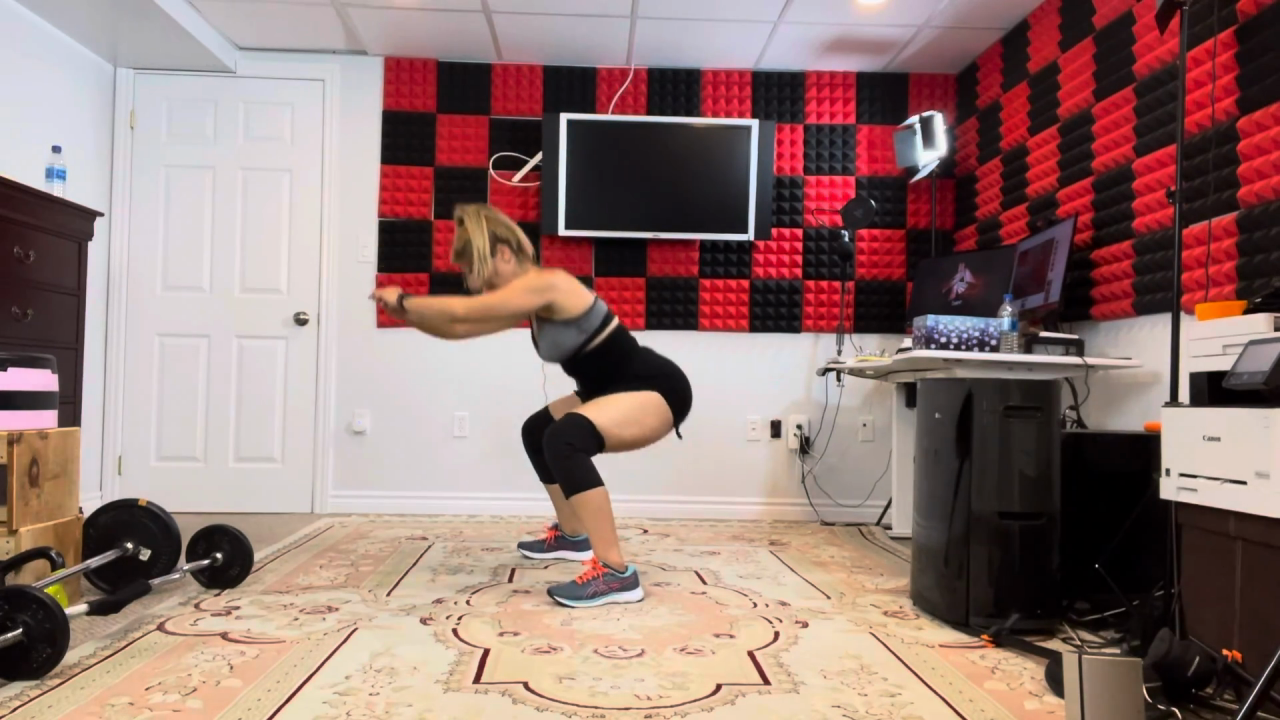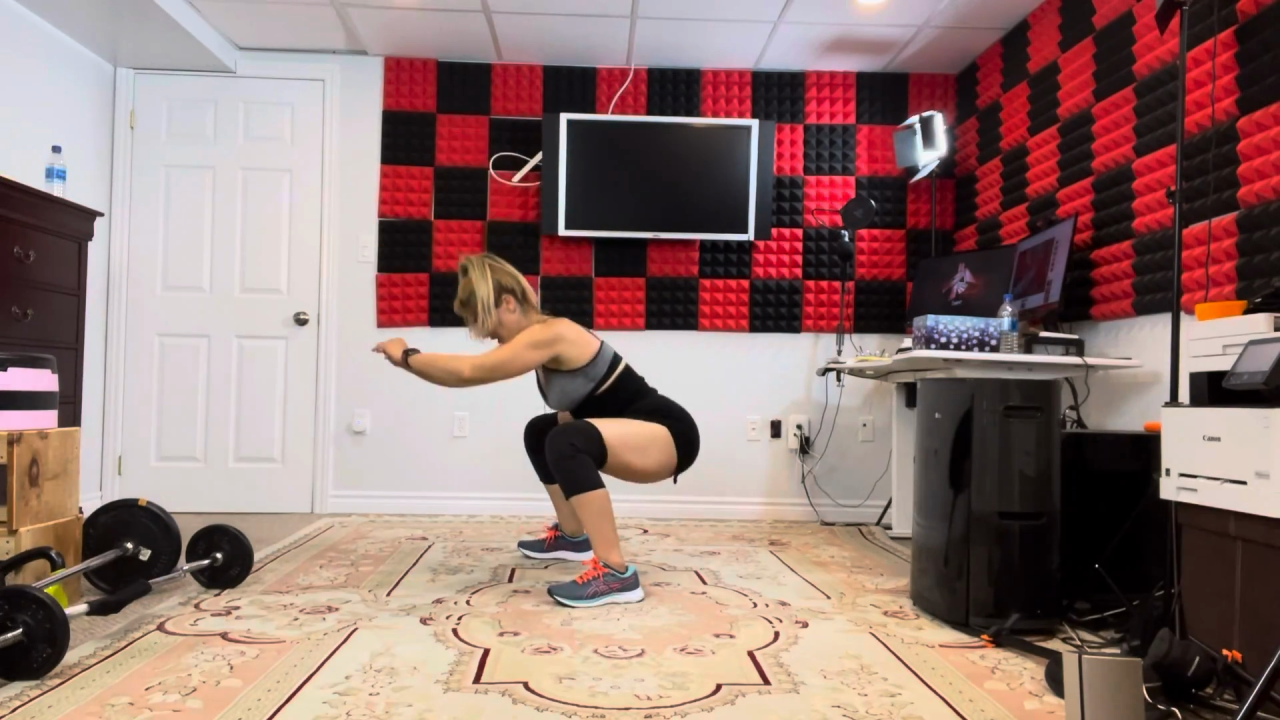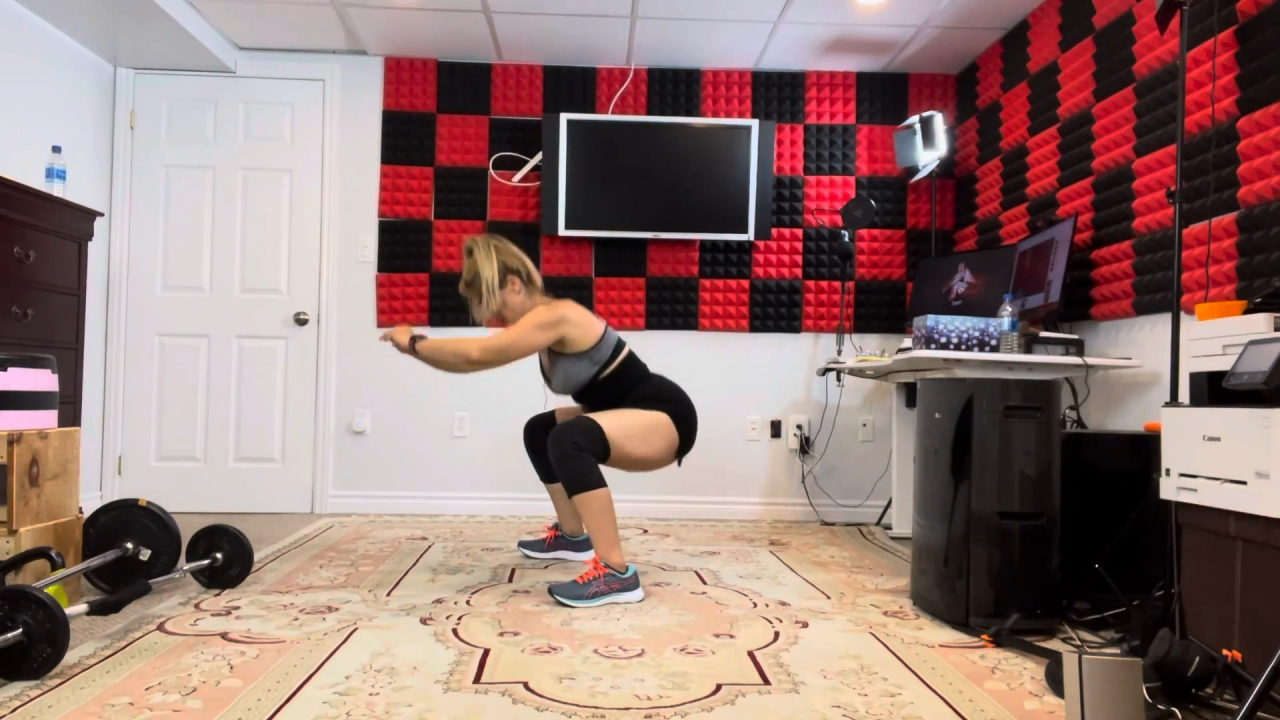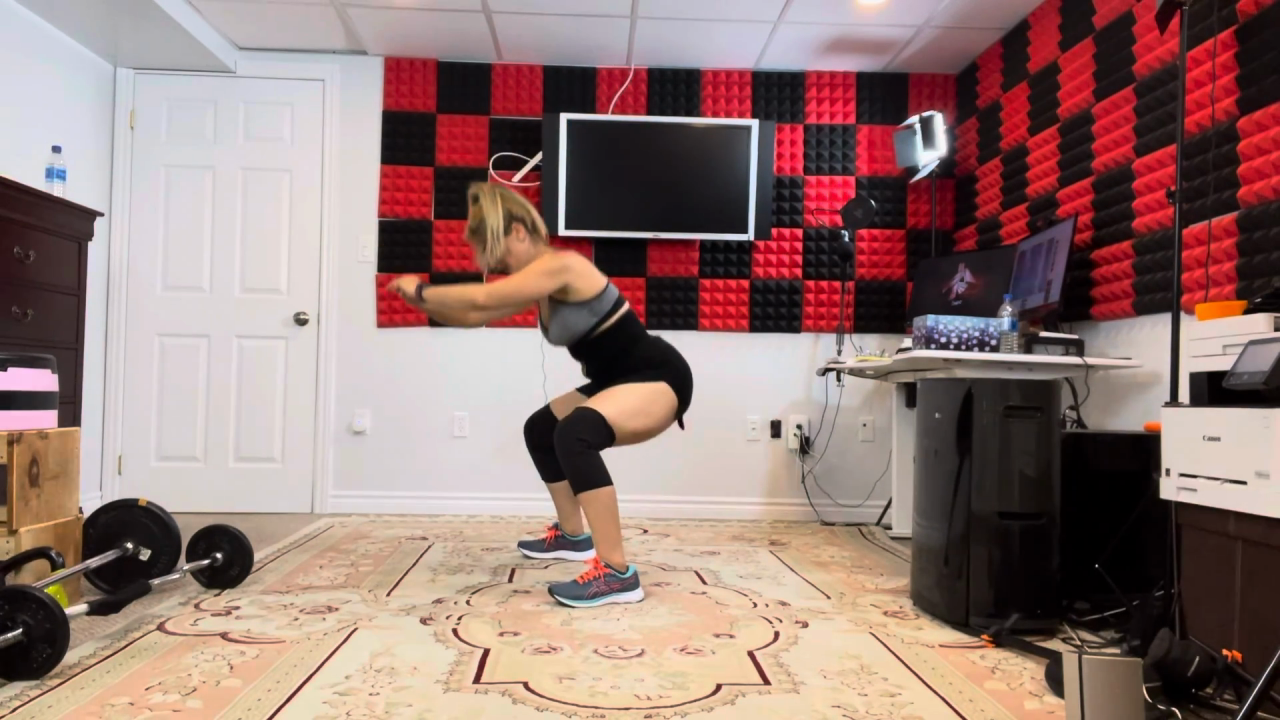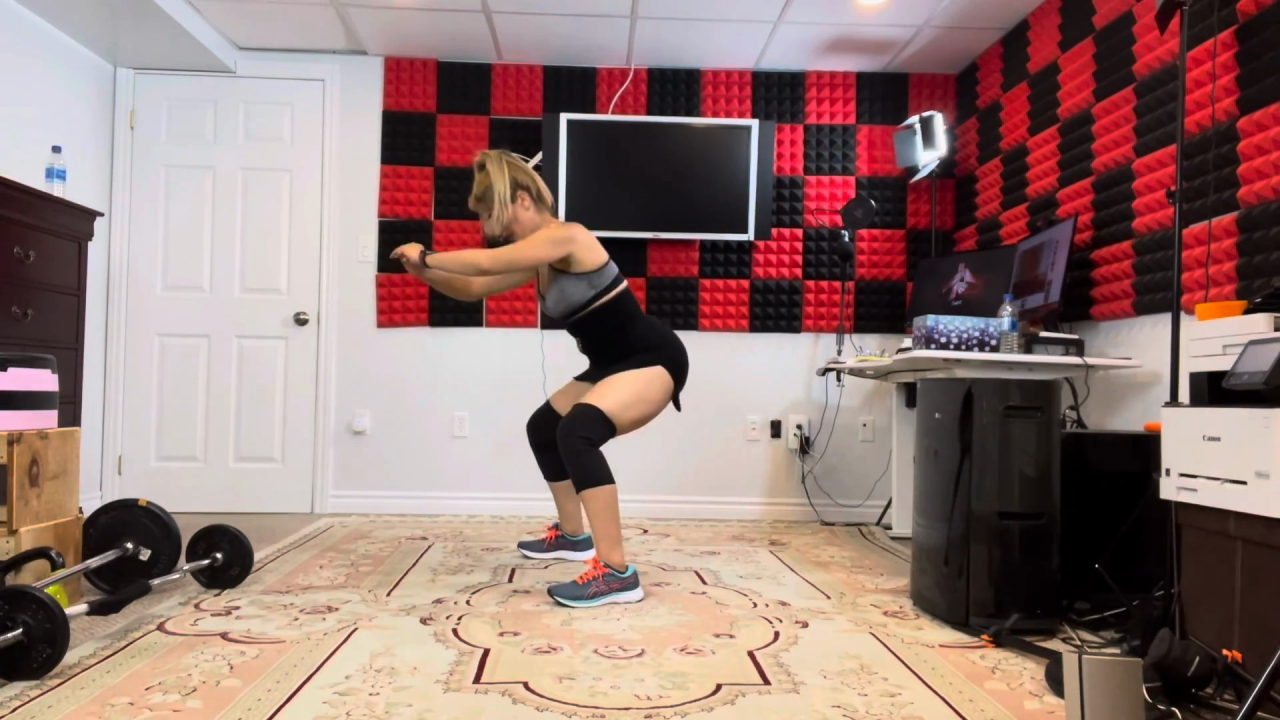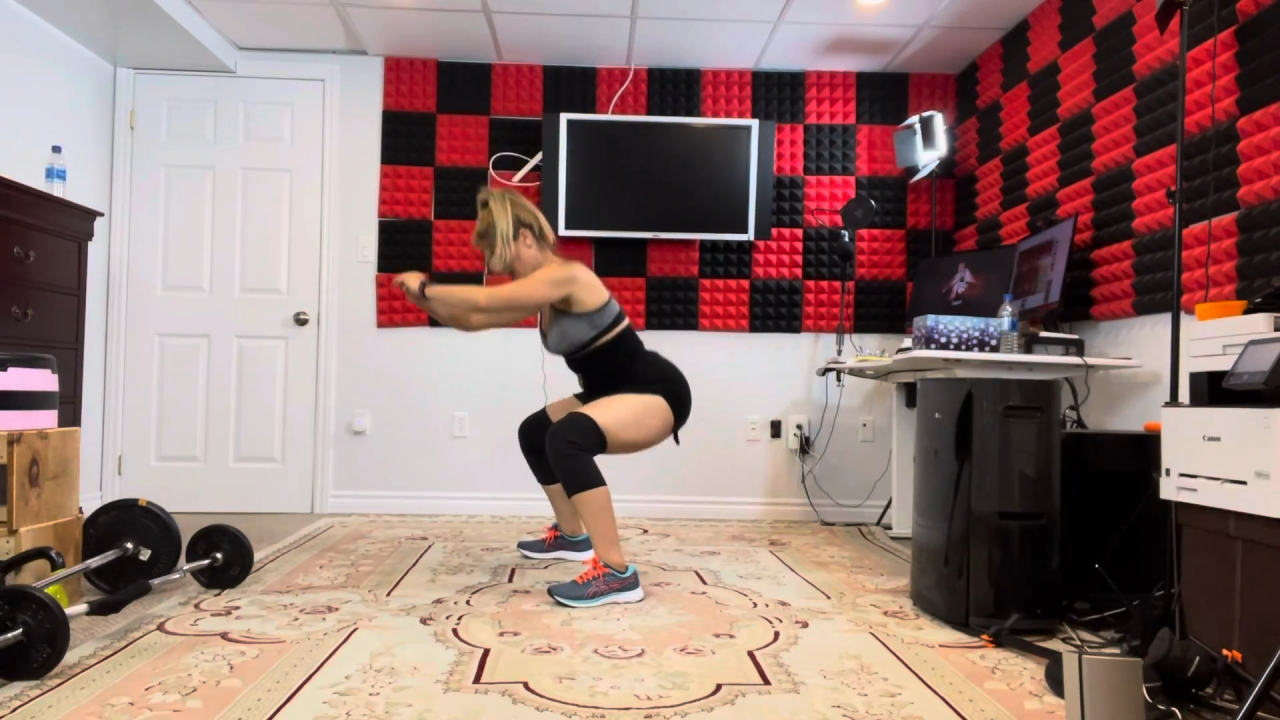
dt=0.2s
person 1, frame 1
left shoulder: (548, 284)
right shoulder: (533, 295)
left elbow: (465, 311)
right elbow: (459, 327)
left wrist: (402, 301)
right wrist: (406, 308)
left hip: (658, 389)
right hip: (623, 388)
left knee: (565, 438)
right knee: (538, 431)
left ankle: (615, 571)
right ankle: (572, 534)
person 1, frame 2
left shoulder: (552, 335)
right shoulder: (536, 338)
left elbow: (471, 372)
right elbow: (471, 373)
left wrist: (408, 356)
right wrist: (410, 358)
left hip: (668, 431)
right hip: (637, 425)
left knee: (565, 443)
right knee: (539, 434)
left ankle: (616, 573)
right ankle: (573, 535)
person 1, frame 3
left shoulder: (558, 316)
right shoulder: (540, 323)
left elbow: (478, 355)
right elbow: (474, 357)
left wrist: (414, 343)
right wrist: (417, 344)
left hip: (667, 416)
right hip: (635, 415)
left knee: (568, 441)
right knee: (539, 433)
left ankle: (616, 574)
right ankle: (572, 536)
person 1, frame 4
left shoulder: (561, 265)
right shoulder: (542, 282)
left elbow: (482, 299)
right elbow: (476, 315)
left wrist: (421, 290)
right wrist: (422, 298)
left hip: (660, 378)
right hip: (623, 381)
left knee: (575, 435)
right knee: (541, 430)
left ankle: (617, 572)
right ankle: (573, 535)
person 1, frame 5
left shoulder: (566, 236)
right shoulder: (542, 256)
left elbow: (485, 262)
right elbow: (474, 287)
left wrist: (425, 256)
right wrist: (422, 269)
left hip: (654, 359)
right hip: (615, 363)
left knee: (577, 431)
right knee: (543, 427)
left ankle: (616, 571)
right ankle: (572, 534)
person 1, frame 6
left shoulder: (567, 275)
right shoulder: (544, 288)
left elbow: (485, 299)
right elbow: (474, 320)
left wrist: (425, 287)
right wrist: (423, 298)
left hip: (657, 392)
right hip: (620, 390)
left knee: (567, 438)
right knee: (535, 433)
left ankle: (616, 571)
right ankle: (571, 535)
